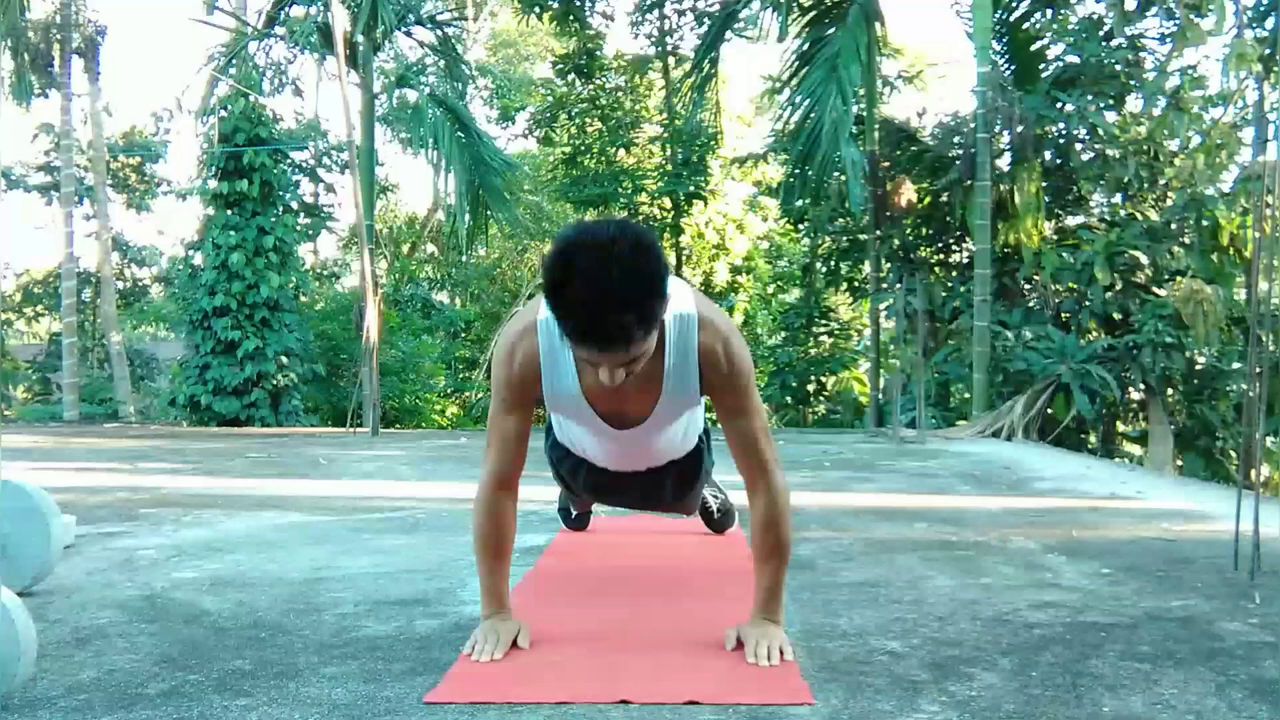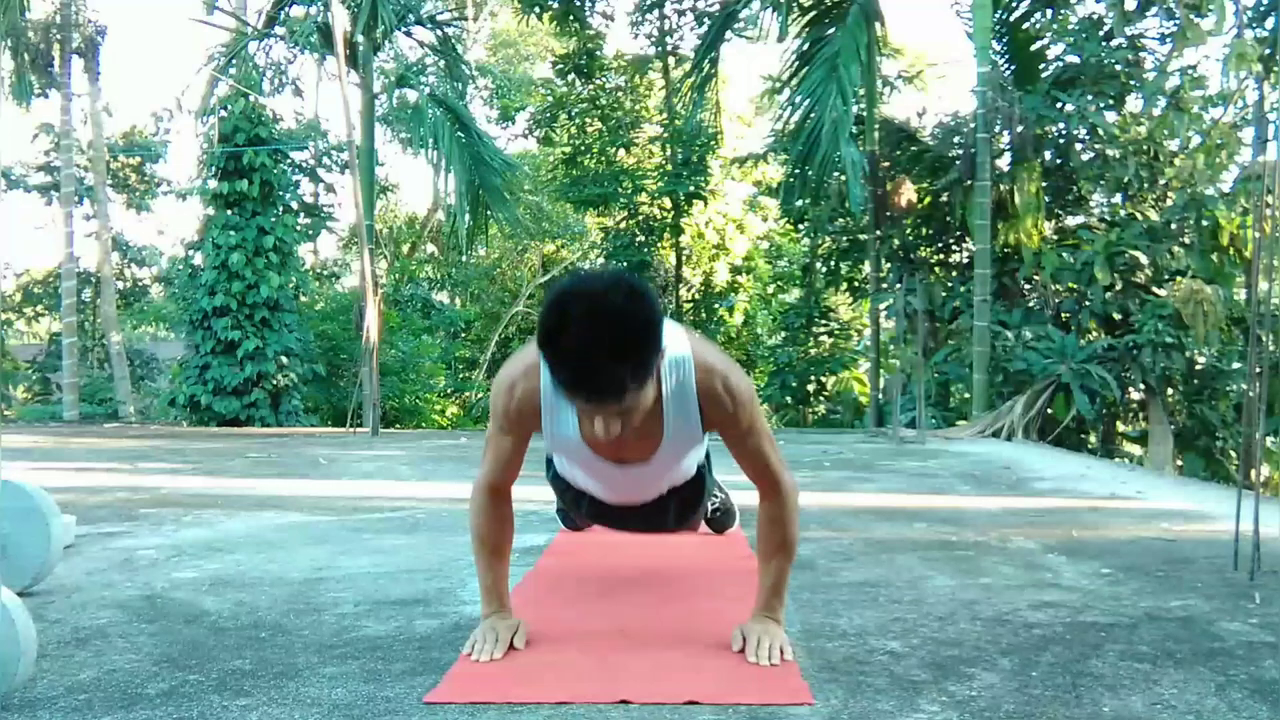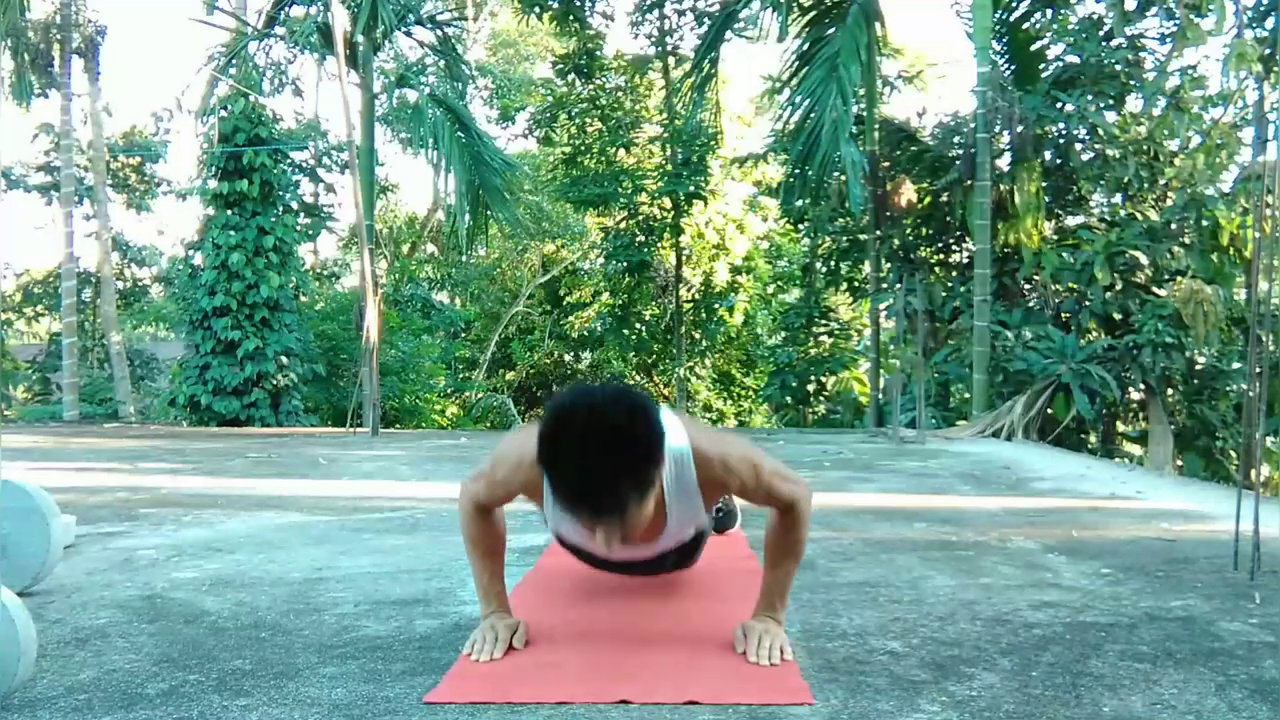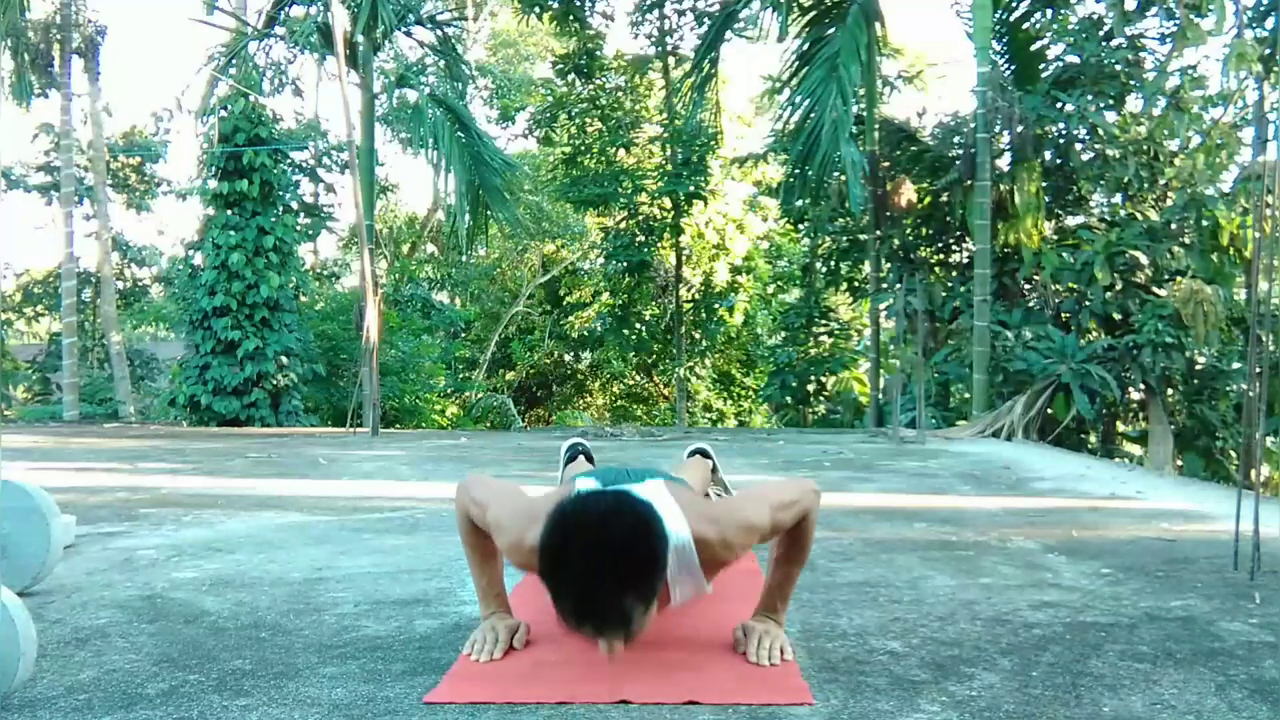
dt=0.2s
person 1, frame 1
left shoulder: (711, 337)
right shoulder: (524, 342)
left elbow: (764, 480)
right elbow: (499, 483)
left wrist: (767, 617)
right wrist: (495, 613)
left hip: (675, 462)
right hip: (580, 458)
left knee: (692, 502)
right knee: (577, 504)
left ankle: (707, 494)
right ankle: (576, 501)
person 1, frame 2
left shoulder: (710, 378)
right shoulder: (523, 381)
left elbow: (775, 486)
right elbow: (493, 489)
left wrist: (768, 611)
right wrist: (494, 606)
left hip: (675, 492)
right hip: (582, 490)
left knee: (693, 517)
right knee: (575, 512)
left ankle: (711, 498)
person 1, frame 3
left shoulder: (712, 459)
right shoulder: (528, 459)
left elbow: (793, 500)
right elbow: (476, 501)
left wrist: (768, 615)
right wrist: (494, 610)
right hip: (572, 495)
person 1, frame 4
left shoulder: (714, 537)
right shoulder: (526, 538)
left elbow: (807, 496)
right elbow: (467, 491)
left wrist: (770, 616)
right wrist: (494, 610)
left hip: (666, 492)
left ankle: (701, 463)
right ankle: (575, 459)
